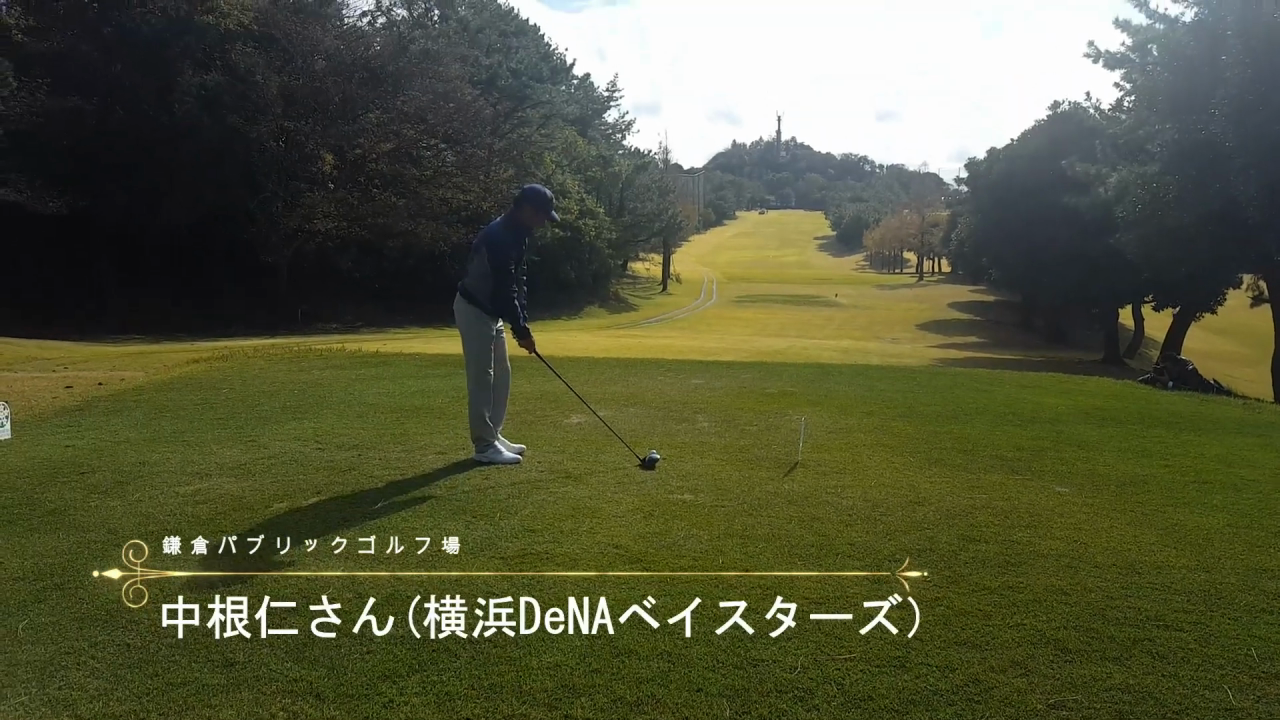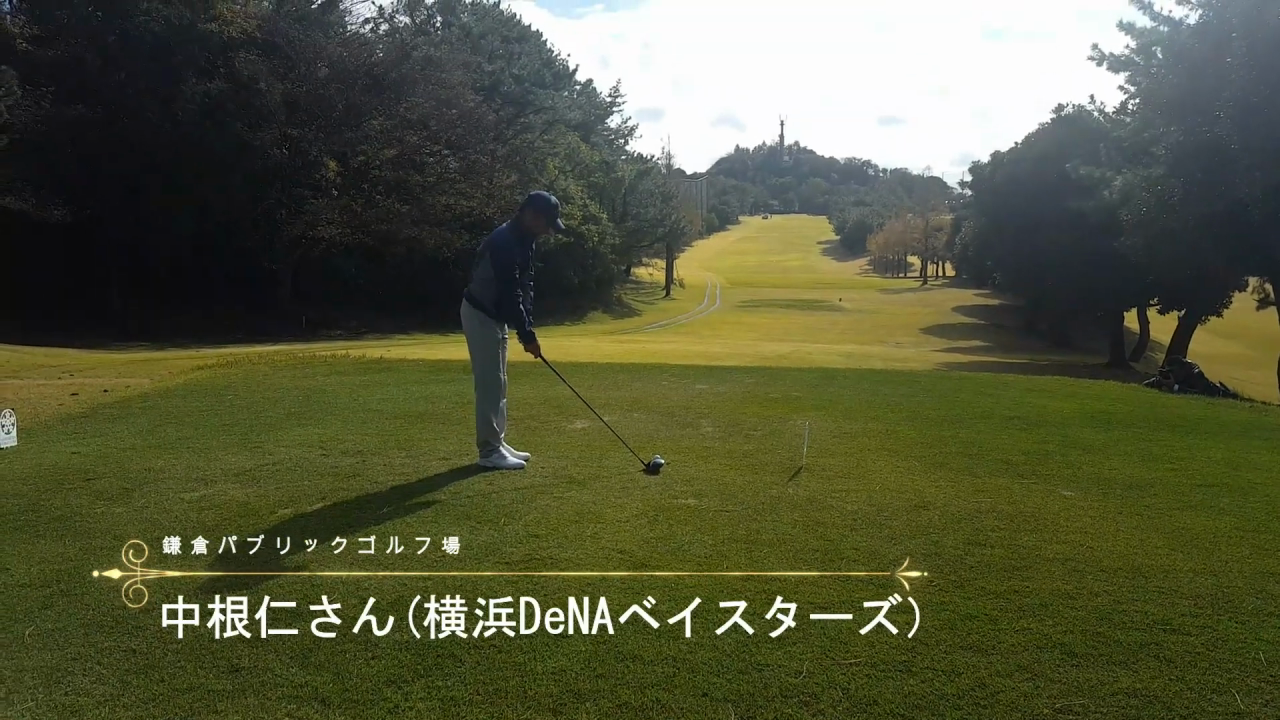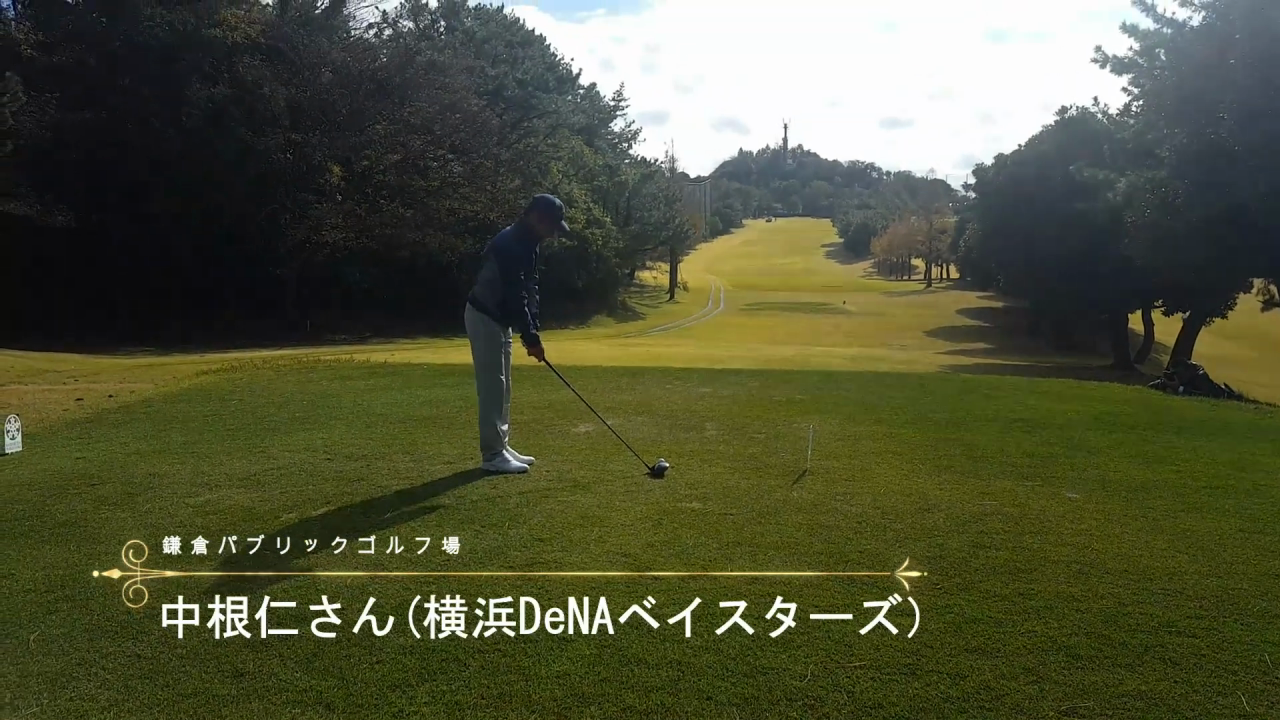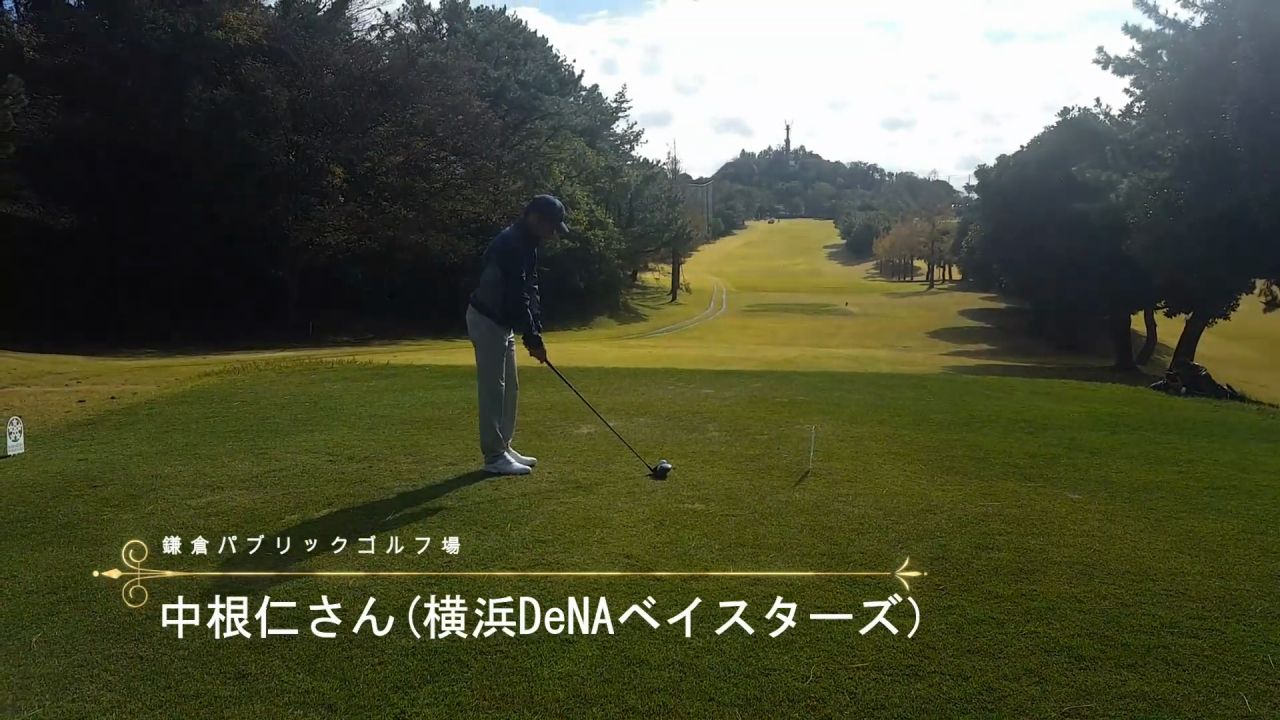
dt=0.3s
person 1, frame 1
left shoulder: (517, 234)
right shoulder: (499, 237)
left elbow: (517, 282)
right elbow: (505, 288)
left wrist: (522, 323)
right wrist: (521, 329)
left hip: (490, 310)
right hip: (474, 309)
left knee: (500, 375)
right knee: (482, 377)
left ankle: (493, 436)
right ankle: (484, 445)
person 1, frame 2
left shoulder: (524, 240)
right shoulder: (504, 242)
left elbow: (524, 287)
right elbow: (509, 293)
left wrist: (527, 327)
right wrist: (526, 334)
left hip: (495, 315)
right hip: (480, 314)
left knee: (498, 381)
right knee: (490, 381)
left ankle: (497, 443)
right ankle: (489, 450)
person 1, frame 3
left shoulder: (528, 243)
right shoulder: (509, 244)
left elbow: (530, 289)
right elbow: (515, 295)
left wrist: (533, 332)
right wrist: (531, 337)
left hip: (499, 319)
right hip: (484, 317)
left knee: (501, 385)
right knee: (492, 385)
left ankle: (501, 446)
right ankle: (492, 453)
person 1, frame 4
left shoulder: (527, 244)
right shoulder: (510, 244)
left elbow: (529, 290)
right elbow: (516, 296)
left wrist: (535, 332)
right wrist: (533, 338)
left hip: (501, 321)
right hip: (487, 320)
left knee: (508, 387)
right knee: (493, 387)
left ankle: (503, 448)
right ankle: (494, 456)
